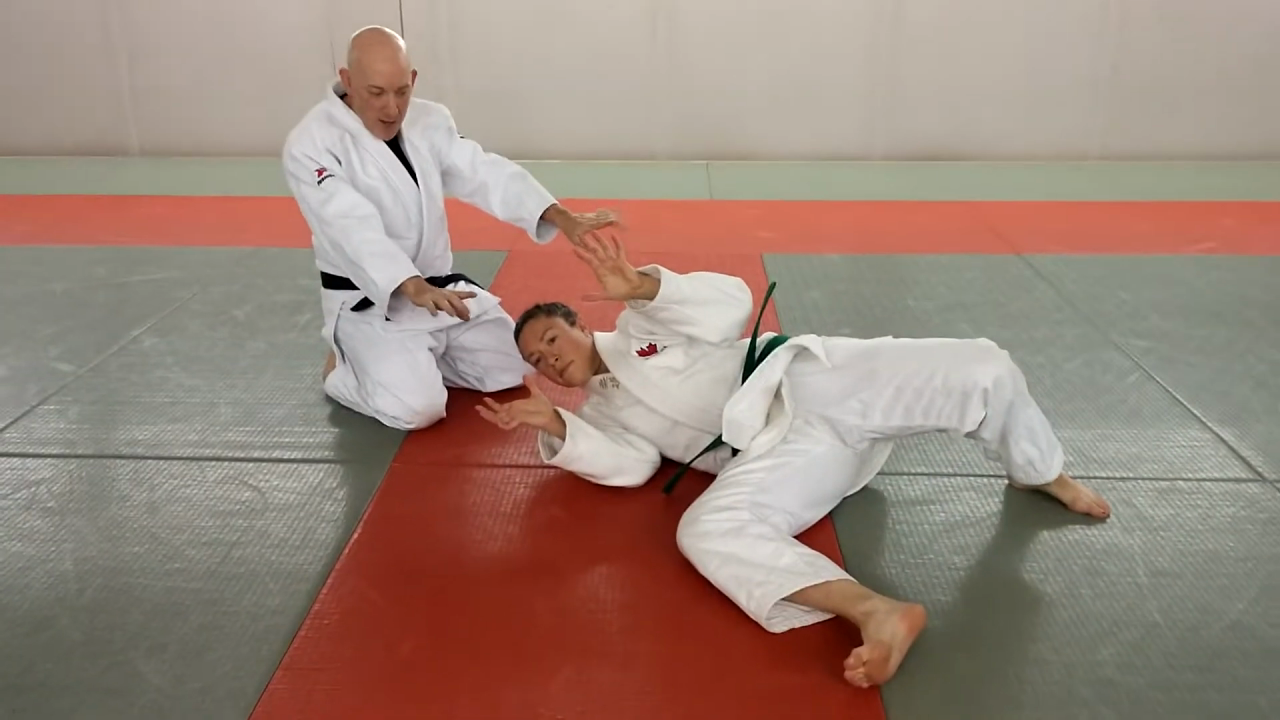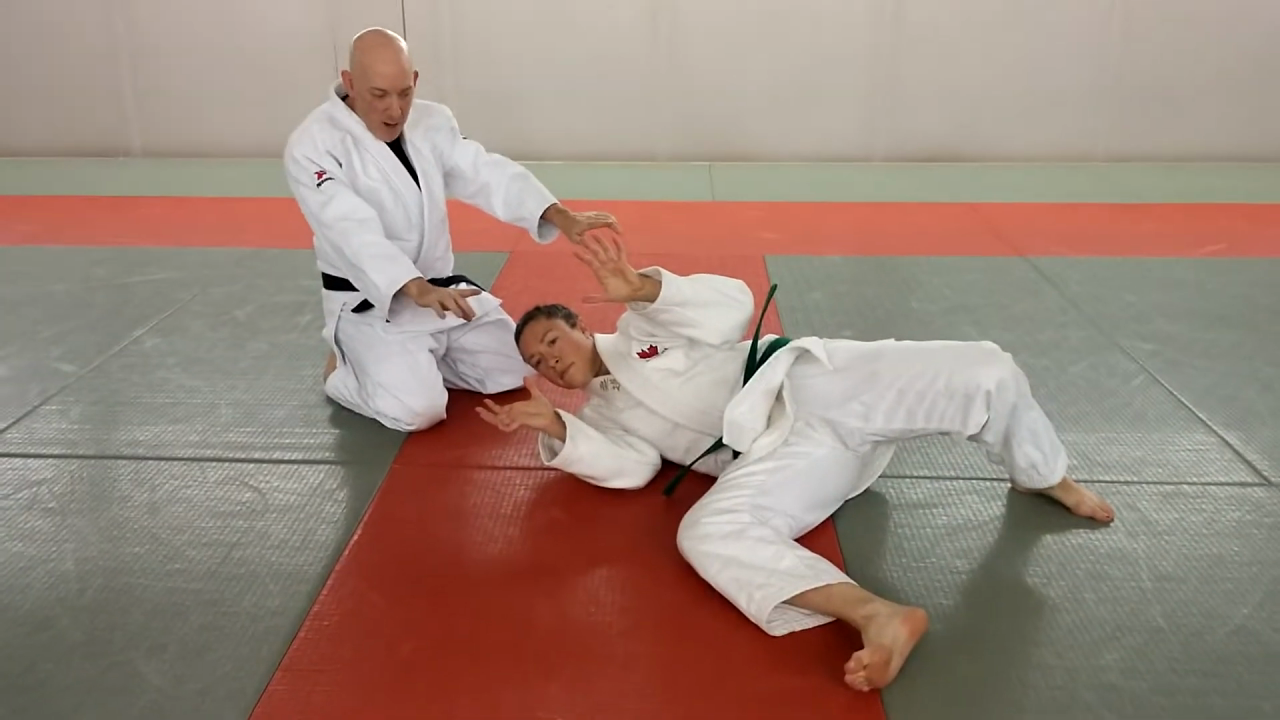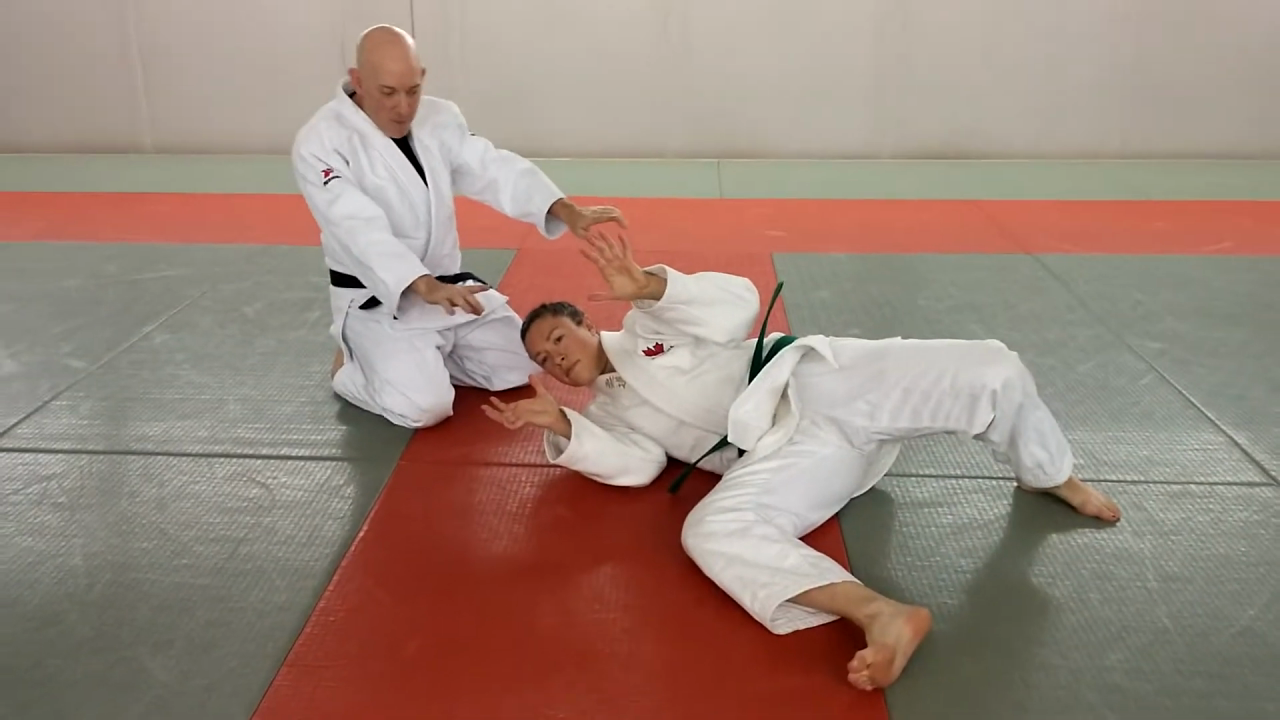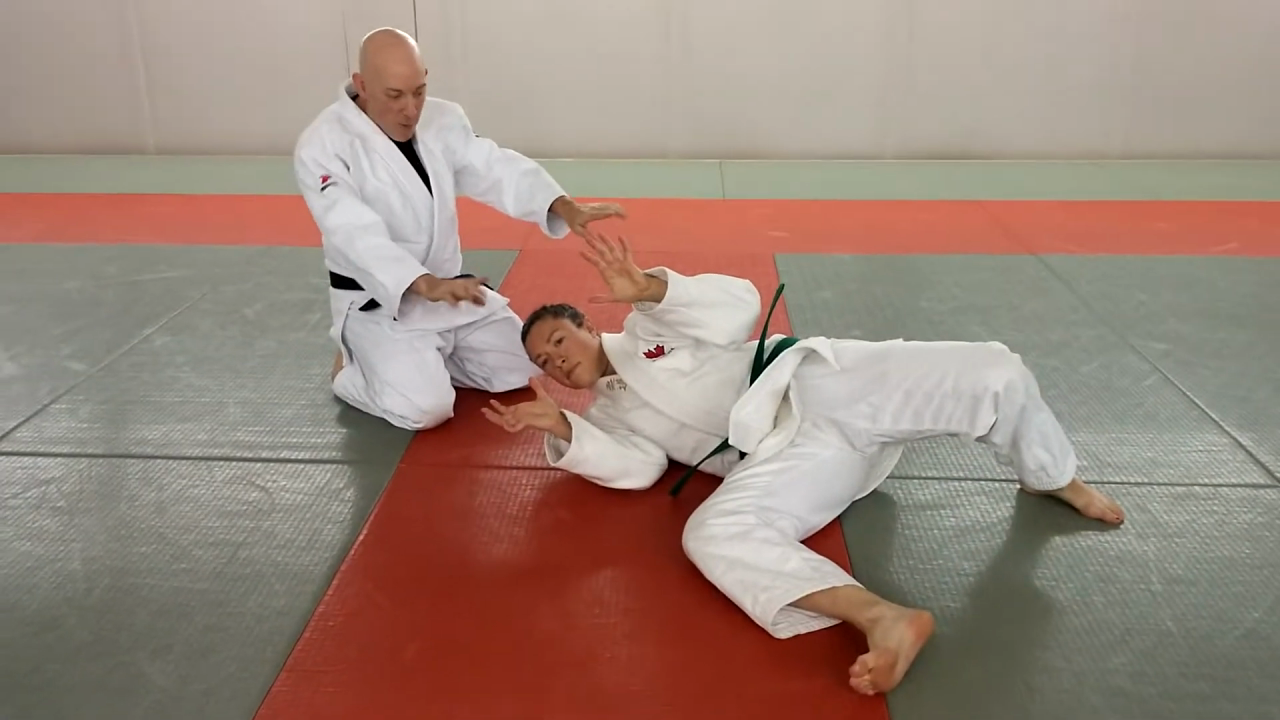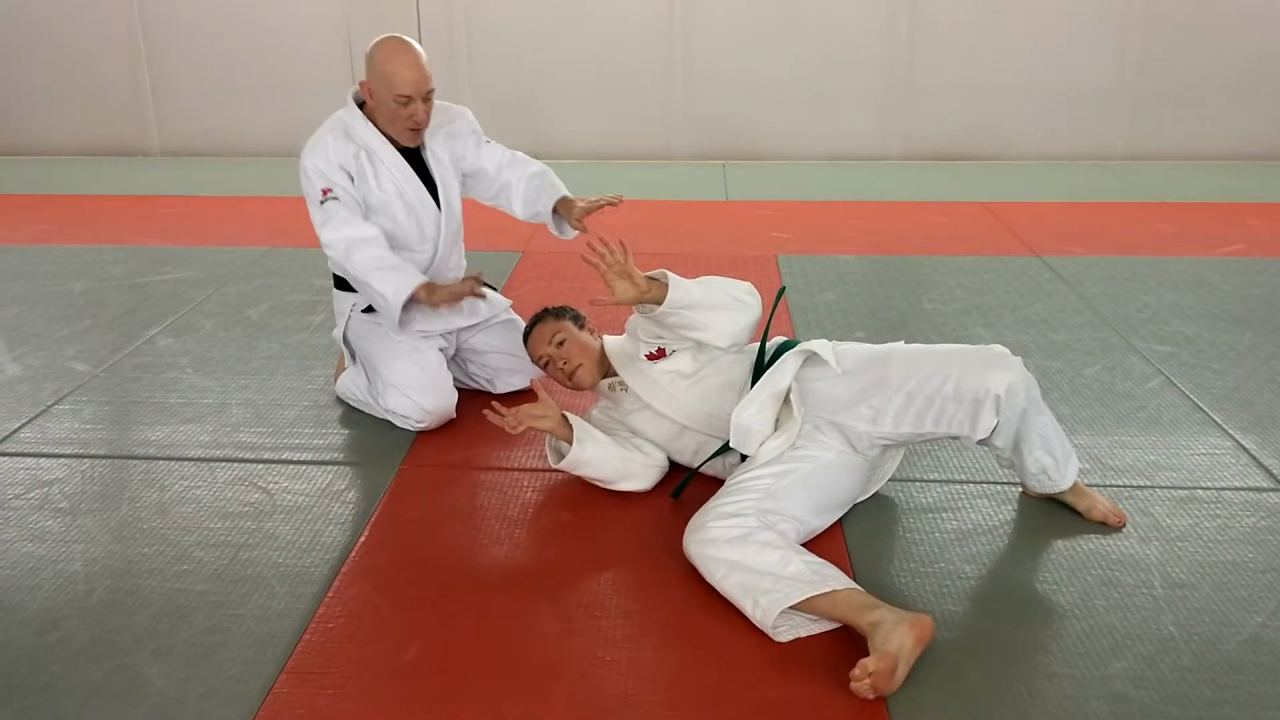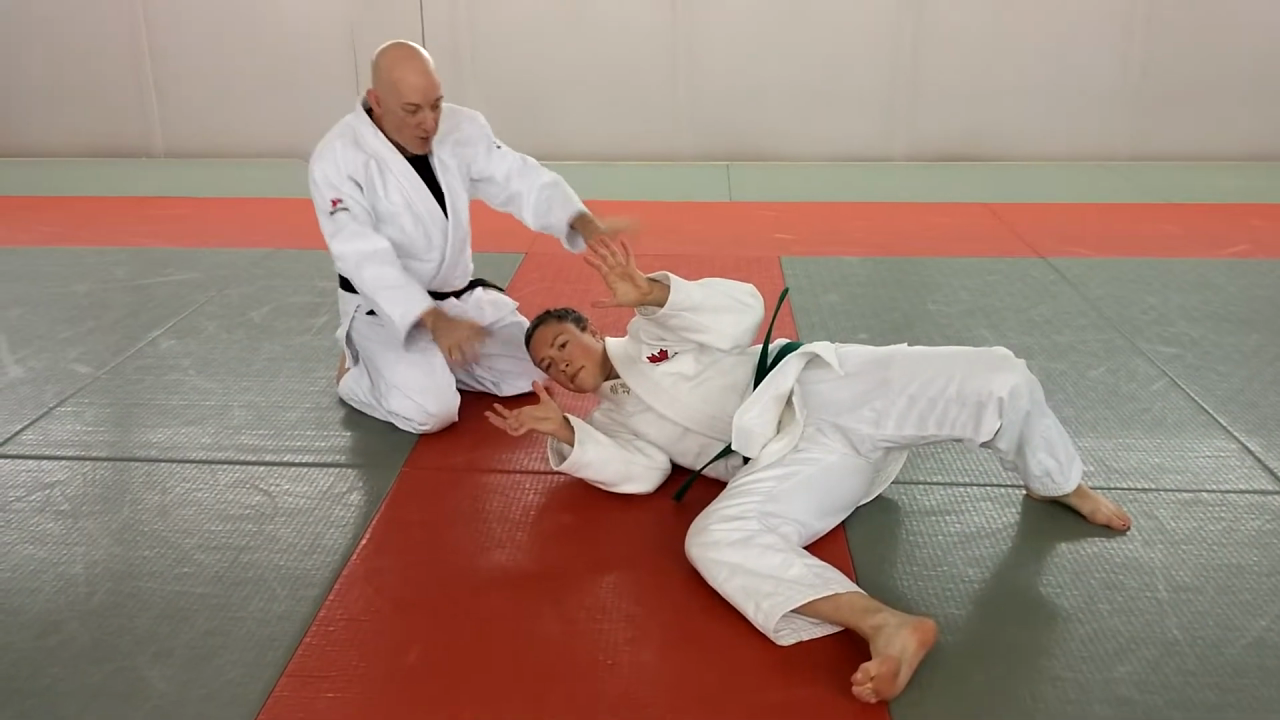
dt=0.1s
person 1, frame 1
left shoulder: (641, 323)
right shoulder: (603, 411)
left elbow: (729, 305)
right elbow: (631, 464)
left wrist: (642, 286)
right wrist: (554, 427)
left hip: (813, 379)
right hip: (778, 446)
left knee: (981, 367)
right knee: (706, 533)
left ankle: (1041, 475)
right ankle: (876, 610)
person 1, frame 2
left shoulder: (640, 327)
right shoulder: (602, 414)
left elbow: (730, 307)
right elbow: (630, 466)
left wrist: (642, 288)
right wrist: (554, 428)
left hip: (814, 381)
right hip: (779, 449)
left knee: (984, 371)
right knee: (705, 535)
left ankle: (1044, 479)
right ankle: (877, 614)
person 1, frame 3
left shoulder: (646, 321)
right shoulder: (608, 410)
left elbow: (735, 304)
right elbow: (636, 463)
left wrist: (648, 285)
right wrist: (559, 425)
left hip: (819, 379)
right hip: (782, 446)
left knee: (988, 368)
right knee: (711, 533)
left ankle: (1050, 478)
right ankle: (881, 613)
person 1, frame 4
left shoulder: (647, 326)
right shoulder: (609, 413)
left elbow: (737, 307)
right elbow: (636, 467)
left wrist: (648, 288)
right wrist: (560, 428)
left hip: (822, 382)
right hip: (784, 449)
left knee: (991, 371)
right knee: (711, 536)
left ankle: (1054, 481)
right ankle: (883, 618)
person 1, frame 5
left shoulder: (648, 326)
right shoulder: (611, 415)
left elbow: (737, 309)
right elbow: (638, 468)
left wrist: (649, 291)
right wrist: (562, 431)
left hip: (821, 384)
right hip: (785, 451)
left knee: (993, 373)
right knee: (712, 539)
left ankle: (1056, 483)
right ankle: (884, 621)
person 1, frame 6
left shoulder: (650, 328)
right shoulder: (612, 418)
left elbow: (740, 311)
right elbow: (639, 471)
left wrist: (650, 292)
right wrist: (563, 433)
left hip: (824, 386)
right hip: (788, 455)
left knee: (996, 376)
right knee: (714, 541)
left ankle: (1060, 487)
right ankle: (886, 625)
person 2, frame 1
left shoulder: (429, 120)
right shoulder: (311, 143)
left elbow: (484, 174)
right elbow: (353, 229)
left wrist: (560, 217)
right wrist: (413, 287)
left hip: (442, 289)
right hip: (369, 303)
left knee: (514, 370)
right knee: (417, 408)
left ankle: (418, 359)
right ankle: (344, 369)
person 2, frame 2
left shoulder: (432, 121)
right shoulder: (312, 145)
left elbow: (486, 175)
right elbow: (353, 231)
left wrist: (560, 216)
right wrist: (416, 289)
left hip: (442, 290)
right hip: (370, 304)
left knee: (515, 371)
right knee: (417, 409)
left ankle: (420, 360)
right ankle: (345, 370)
person 2, frame 3
left shoulder: (438, 118)
right shoulder: (321, 142)
left elbow: (494, 170)
right elbow: (359, 230)
left wrist: (566, 210)
right wrist: (425, 287)
left hip: (451, 288)
right hip: (377, 303)
left knee: (523, 369)
right knee: (425, 406)
left ankle: (427, 357)
right ankle: (353, 367)
person 2, frame 4
left shoulder: (442, 119)
right shoulder: (322, 146)
left elbow: (497, 170)
right elbow: (356, 235)
left wrist: (566, 207)
right wrist: (425, 286)
left hip: (450, 289)
right hip: (378, 305)
left knee: (524, 371)
right knee: (425, 406)
left ankle: (428, 358)
right ankle: (352, 369)
person 2, frame 5
left shoulder: (451, 123)
right shoulder: (328, 152)
left elbow: (506, 172)
right elbow: (353, 246)
left wrist: (565, 206)
right wrist: (426, 293)
left hip: (453, 294)
right hip: (380, 307)
left knee: (528, 373)
right knee: (427, 409)
left ankle: (433, 357)
right ankle: (353, 371)
person 2, frame 6
left shoulder: (461, 126)
right shoulder: (337, 159)
left elbow: (517, 179)
right elbow: (364, 259)
left wrist: (583, 223)
right wrist: (434, 321)
left hip: (462, 297)
right hip: (386, 311)
left knee: (534, 375)
right knee: (430, 411)
left ankle: (438, 360)
right ankle: (356, 373)
